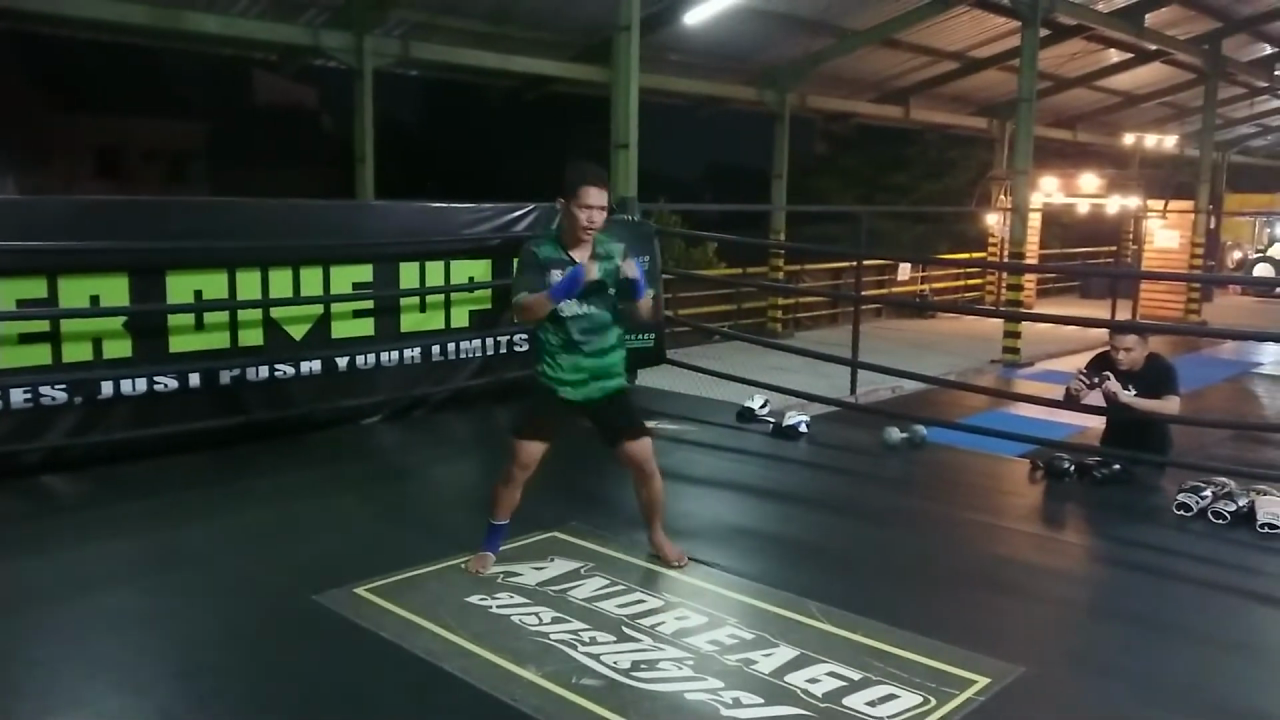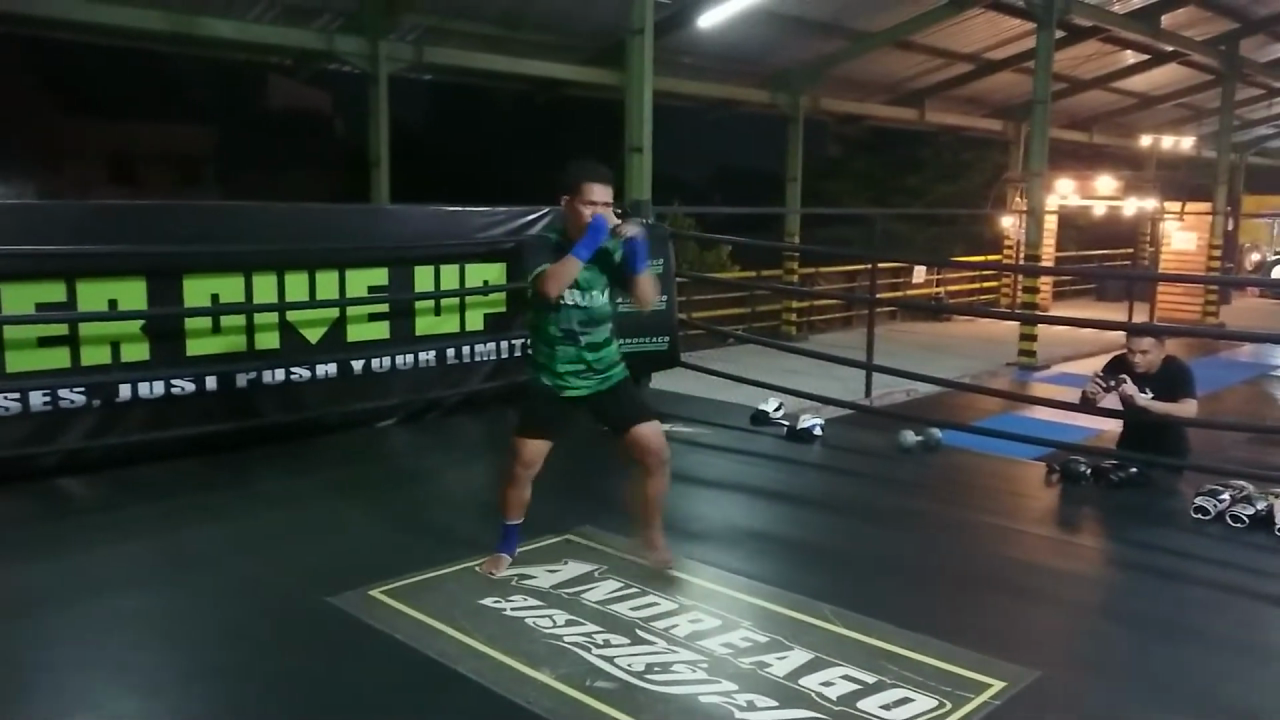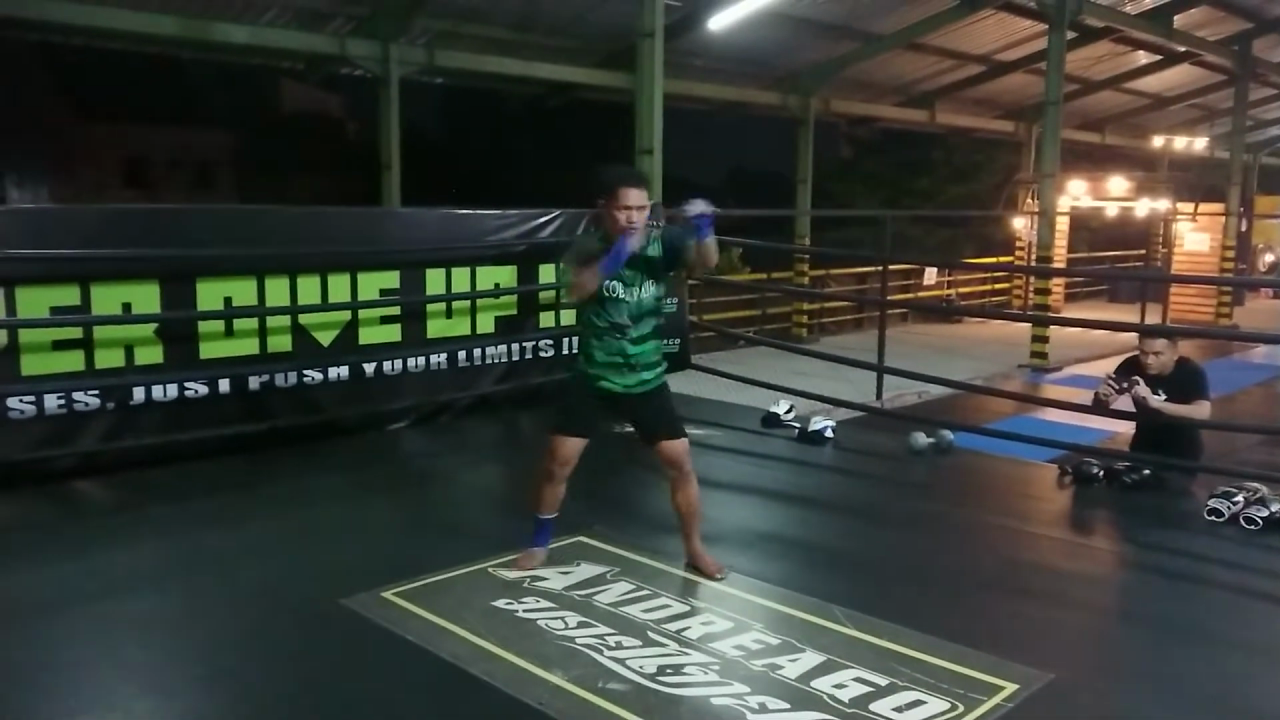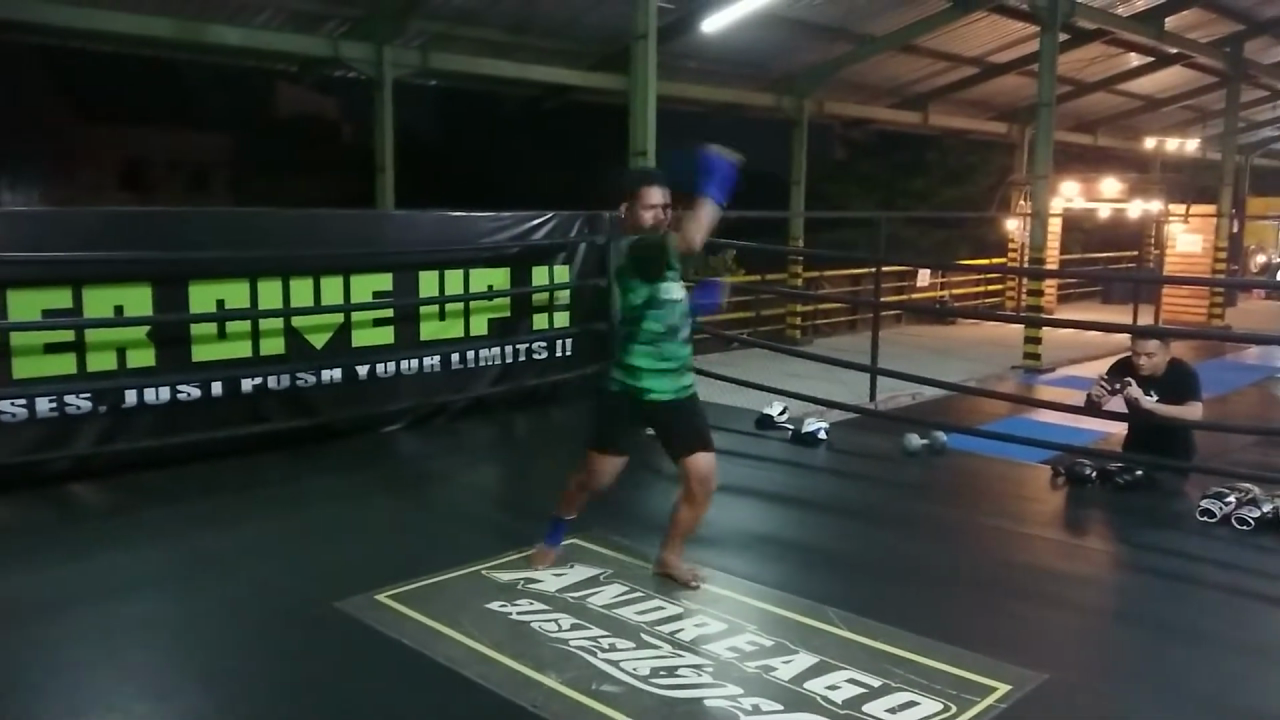
dt=0.4s
person 1, frame 1
left shoulder: (616, 252)
right shoulder: (538, 254)
left elbow: (642, 312)
right elbow: (524, 313)
left wrist: (636, 285)
right wrist: (567, 284)
left hip: (608, 383)
right hip: (556, 386)
left knee: (644, 465)
right knee: (520, 467)
left ankle: (658, 536)
right ankle: (492, 543)
person 1, frame 2
left shoulder: (615, 246)
right shoulder: (545, 244)
left elbow: (646, 301)
right elbow: (549, 288)
left wrist: (638, 253)
right wrist: (584, 242)
left hip: (608, 377)
right hip: (554, 380)
left knee: (655, 451)
right knee: (522, 468)
left ankle: (652, 538)
right ankle: (507, 545)
person 1, frame 3
left shoulder: (660, 243)
right shoulder: (588, 246)
left elbow: (705, 263)
right elbow: (577, 289)
left wrist: (701, 225)
right wrist: (617, 254)
left hip: (646, 381)
right hip: (593, 379)
left knee: (680, 465)
right knee: (558, 463)
left ankle: (694, 549)
right ankle: (541, 540)
person 1, frame 4
left shoulder: (662, 257)
right shoulder: (638, 249)
right elbow: (690, 241)
left wrist: (697, 299)
right wrist: (713, 181)
left hip: (677, 388)
right hip: (634, 386)
left knee: (702, 479)
right knee: (598, 477)
left ankle: (670, 557)
right ankle: (555, 536)
